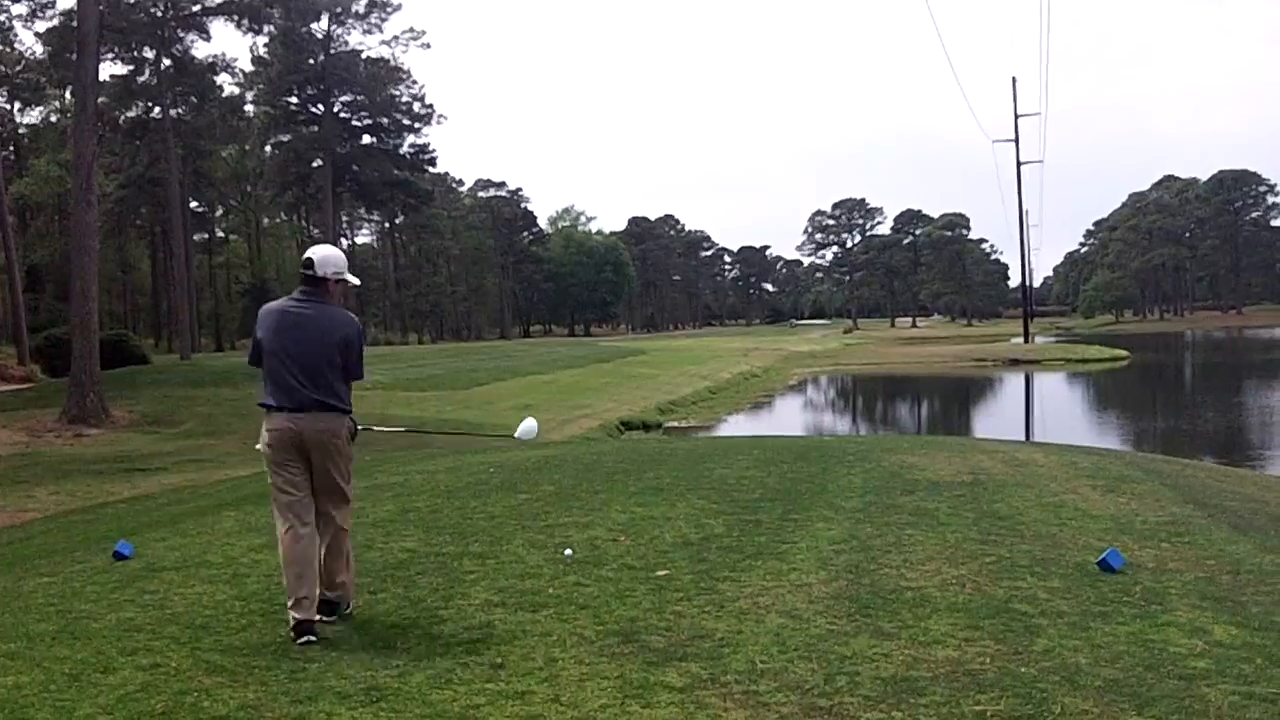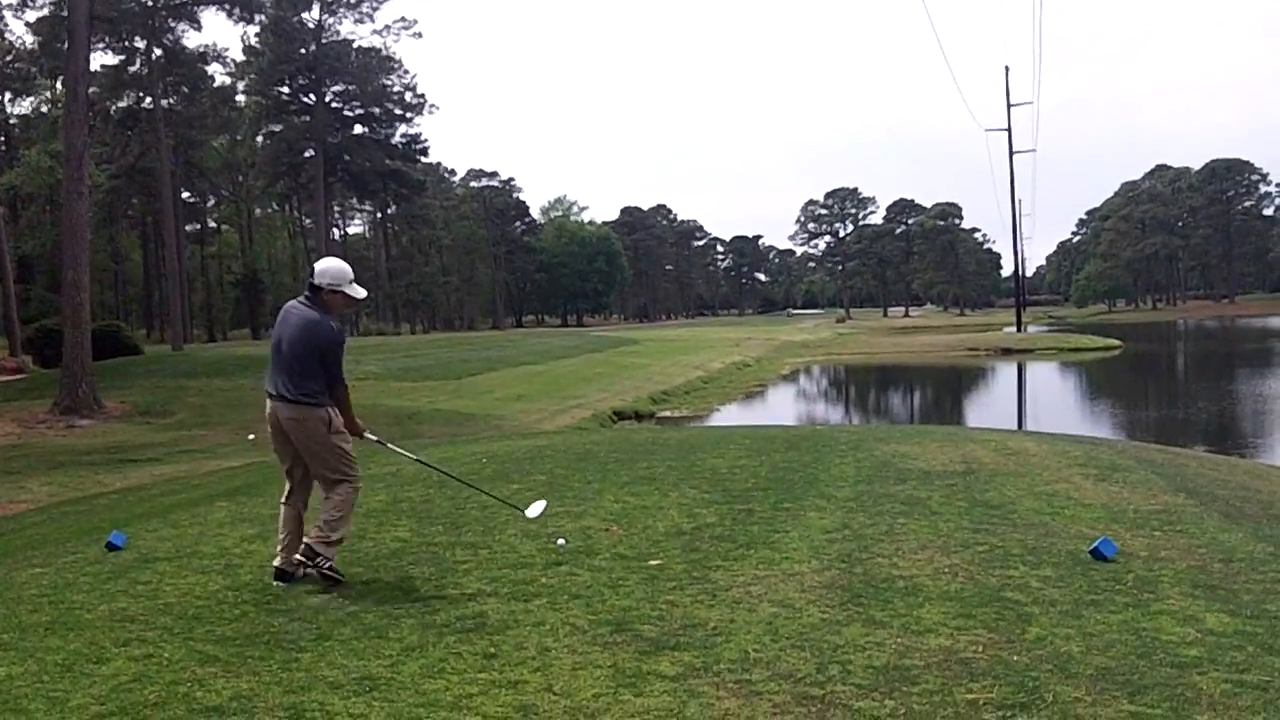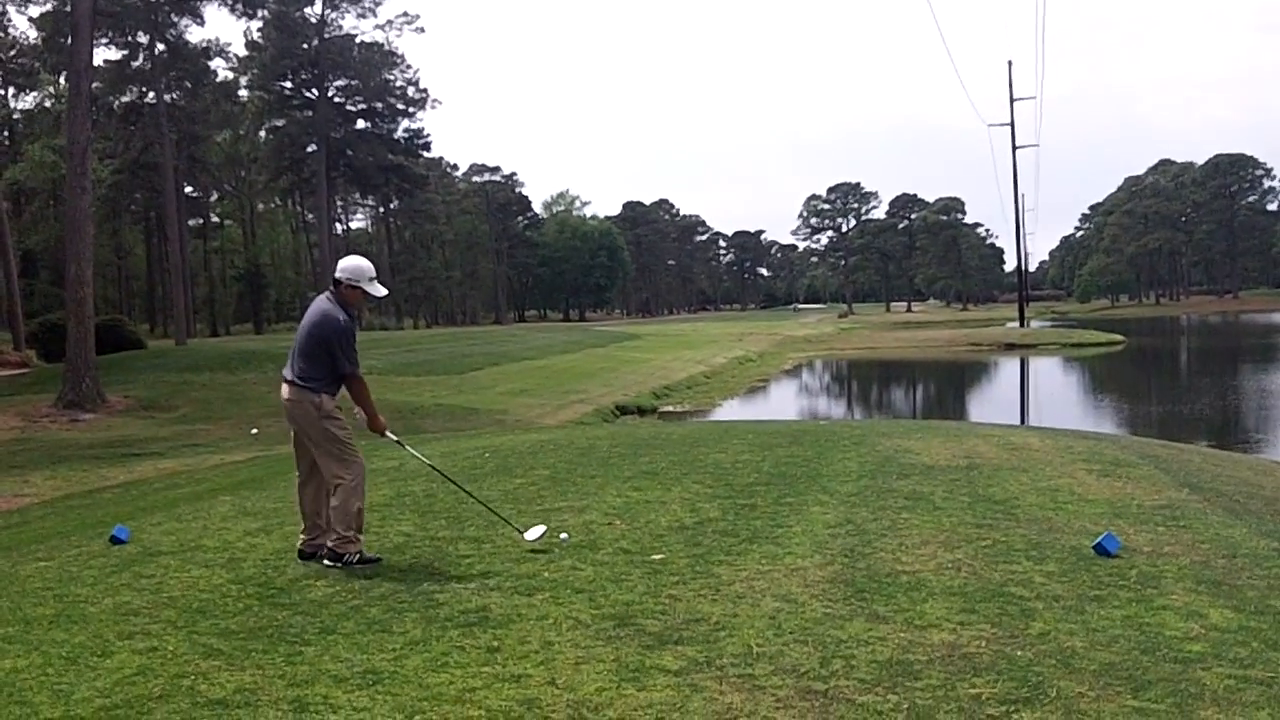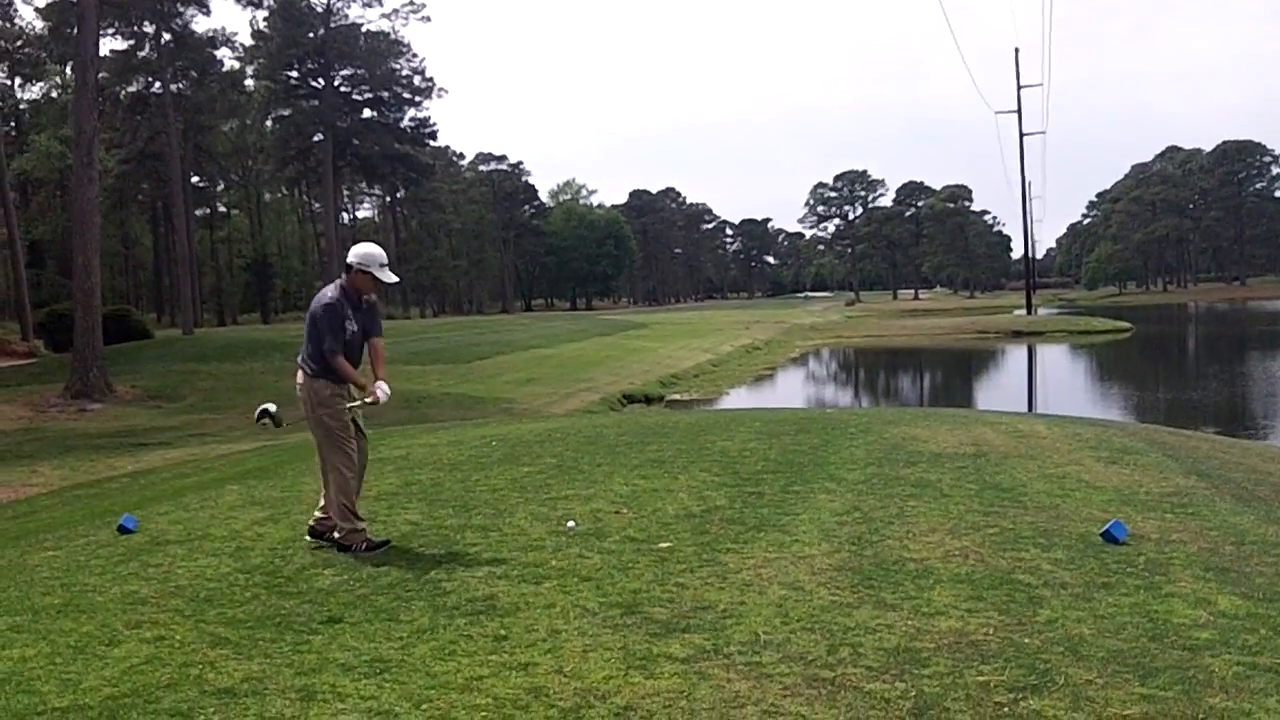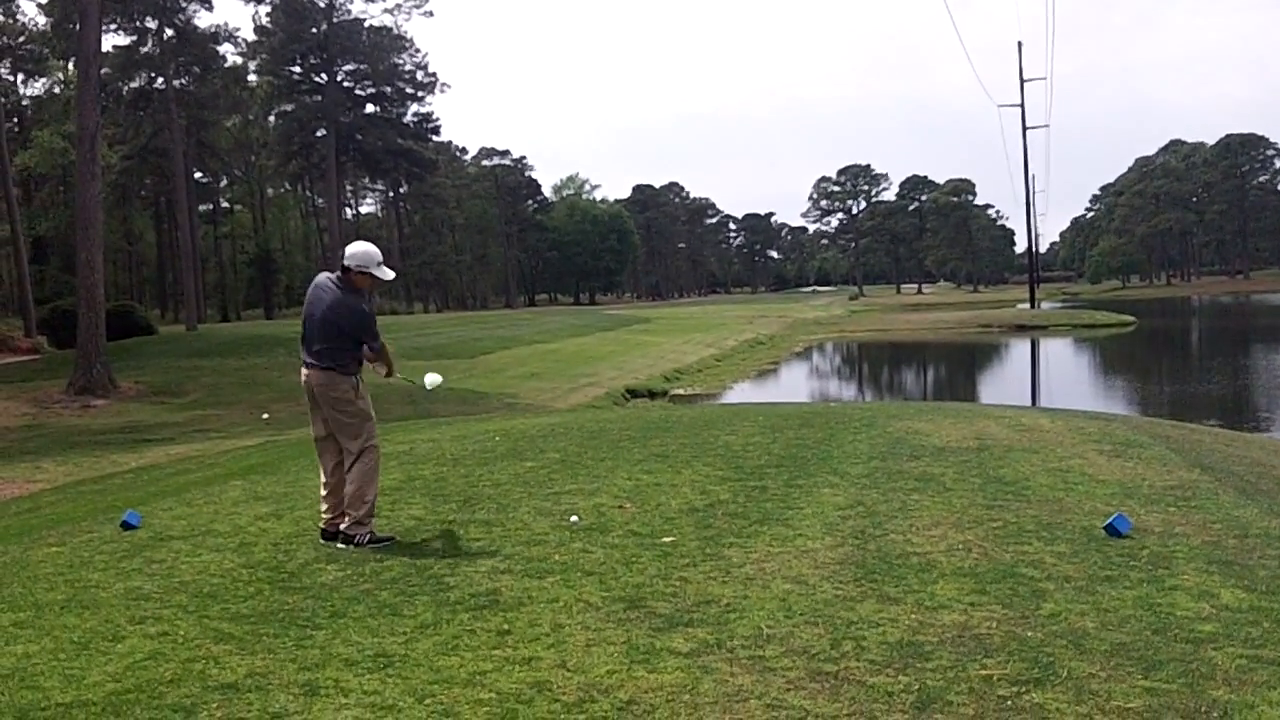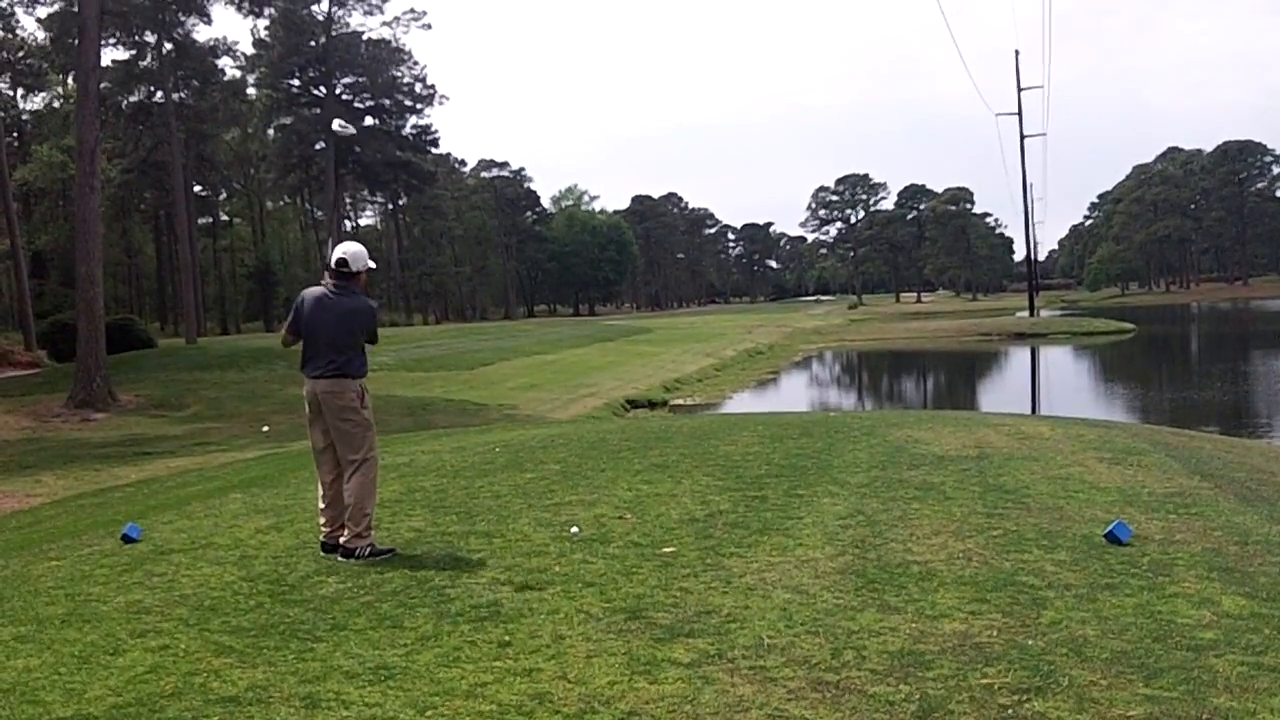
dt=0.7s
person 1, frame 1
left shoulder: (268, 315)
right shoulder: (347, 324)
left elbow: (261, 367)
right elbow: (349, 379)
left hip: (280, 425)
right hip: (328, 425)
left knee: (293, 522)
right knee: (334, 514)
left ankle: (304, 616)
right ankle: (333, 595)
person 1, frame 2
left shoulder: (288, 311)
right shoulder: (328, 330)
right elbow: (336, 385)
left wrist: (340, 417)
right wrist: (350, 422)
left hip: (278, 408)
right hip: (310, 414)
left knee: (296, 489)
right knee: (344, 481)
left ankle: (287, 564)
right ankle: (316, 550)
person 1, frame 3
left shoulder: (324, 303)
right shoulder: (337, 322)
right elbow: (352, 376)
left wrist: (363, 407)
right wrist: (373, 416)
left hip: (297, 395)
right hip: (312, 401)
left knee: (313, 474)
right knee: (349, 470)
left ankle: (313, 543)
right ankle: (344, 547)
person 1, frame 4
left shoulder: (367, 303)
right shoulder: (330, 303)
left elbow: (375, 344)
right elbow: (334, 357)
left wrist: (380, 382)
right wrist: (363, 387)
left hip: (339, 385)
right hip: (321, 386)
left knee: (356, 454)
right knee: (342, 460)
left ankle: (324, 523)
right ankle: (349, 536)
person 1, frame 5
left shoulder: (320, 281)
right shoulder: (357, 310)
right elbow: (376, 347)
left wrist: (360, 350)
right wrist: (388, 365)
left hip: (311, 375)
right hip: (339, 382)
left knee: (331, 453)
right knee: (363, 451)
left ankle: (332, 523)
right ankle: (355, 529)
person 1, frame 6
left shoulder: (308, 298)
right shoulder: (366, 309)
left elbow: (287, 340)
left hip: (314, 387)
right hip: (346, 389)
left knee: (328, 465)
right knee: (360, 463)
left ankle: (331, 534)
right ankle: (355, 541)
